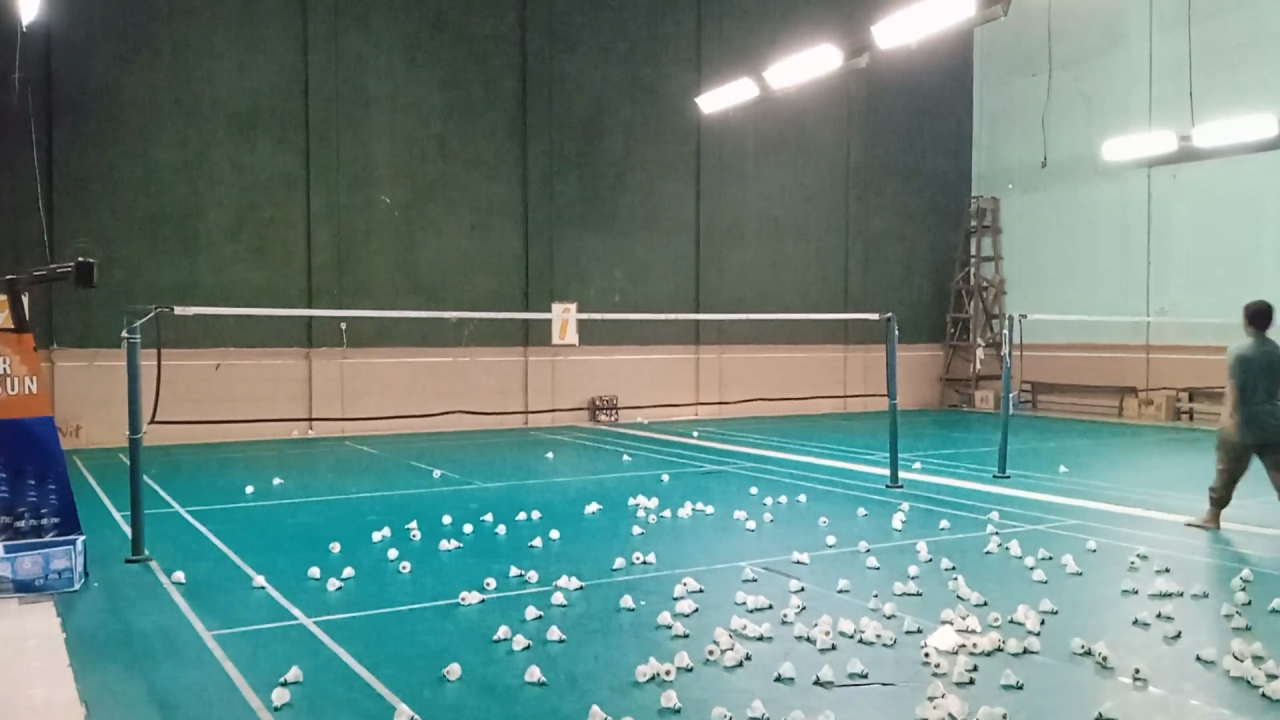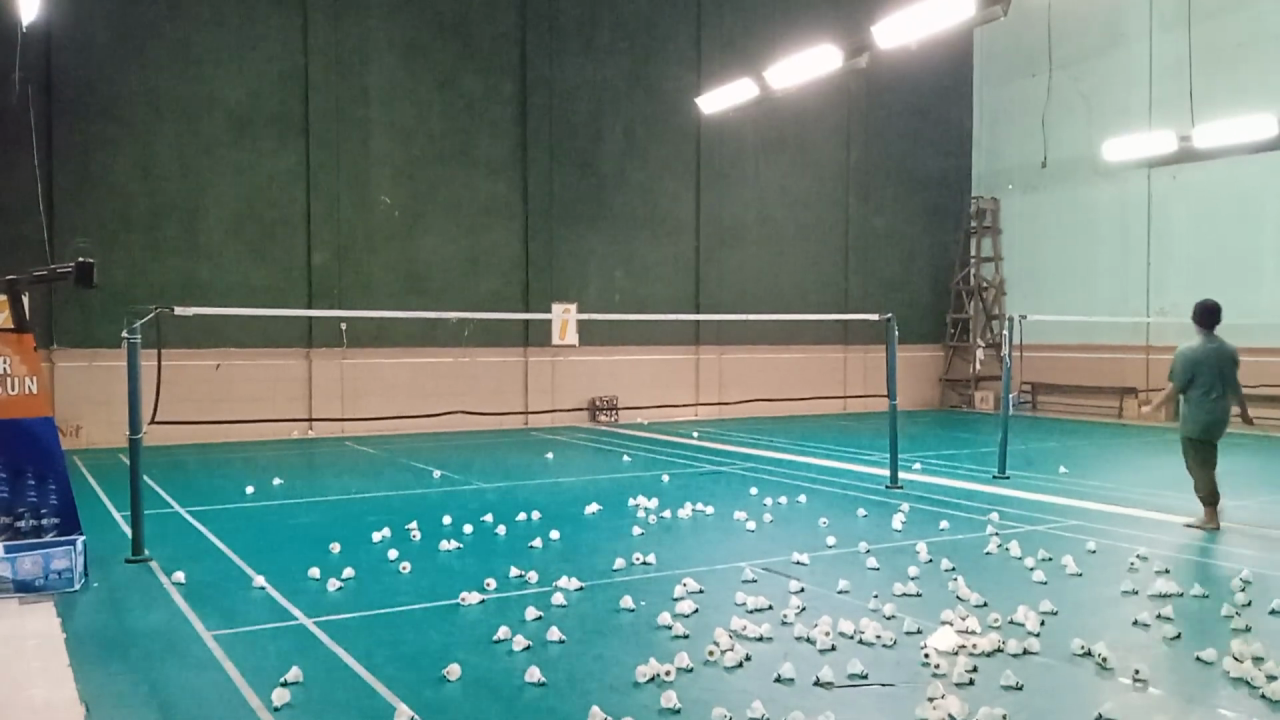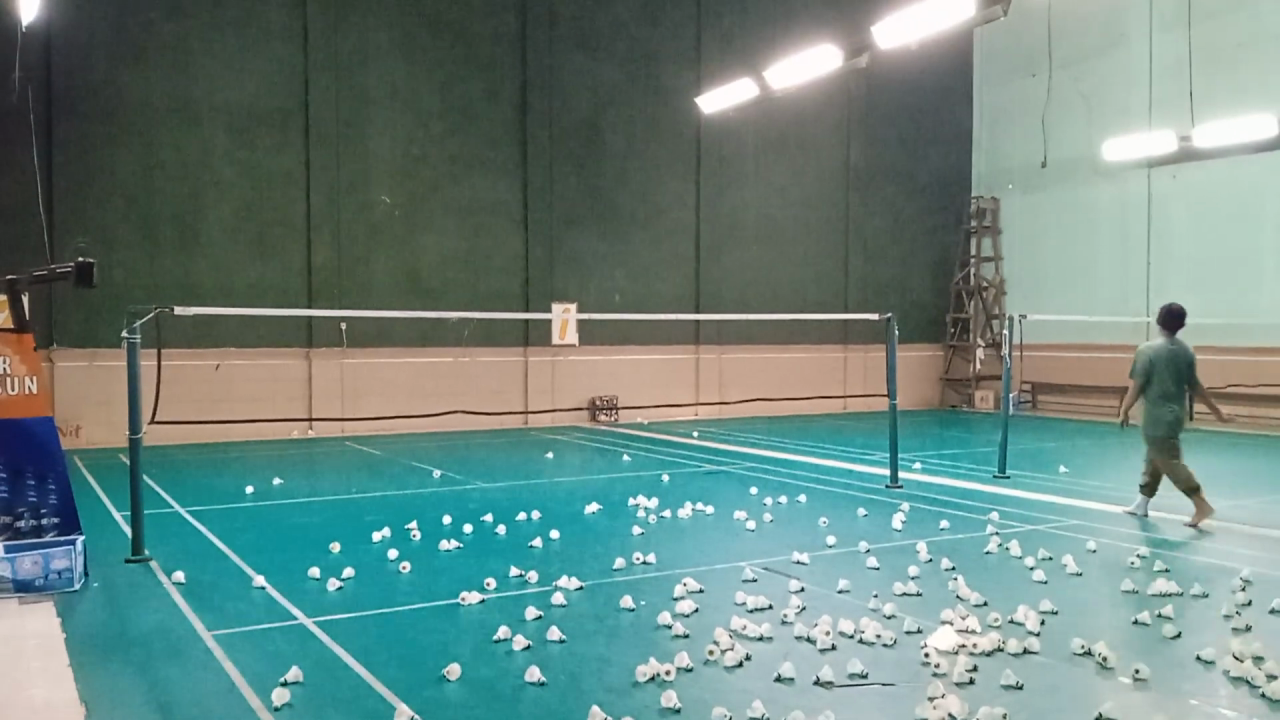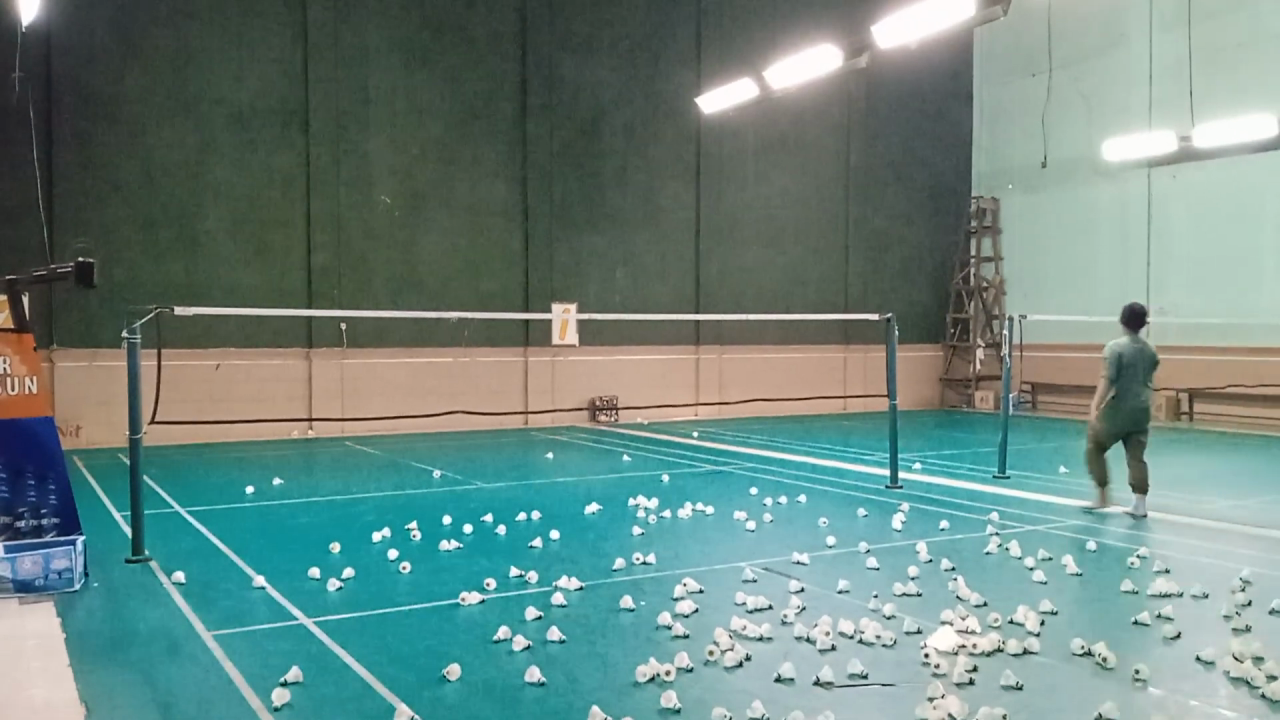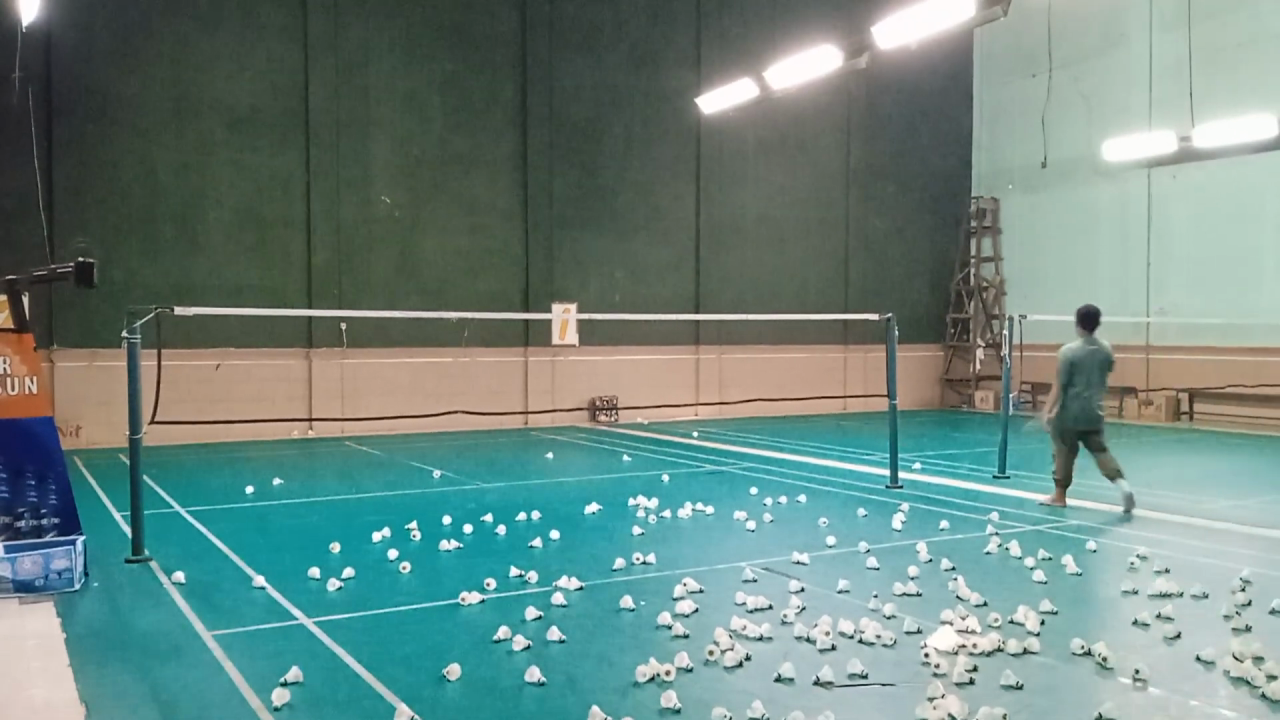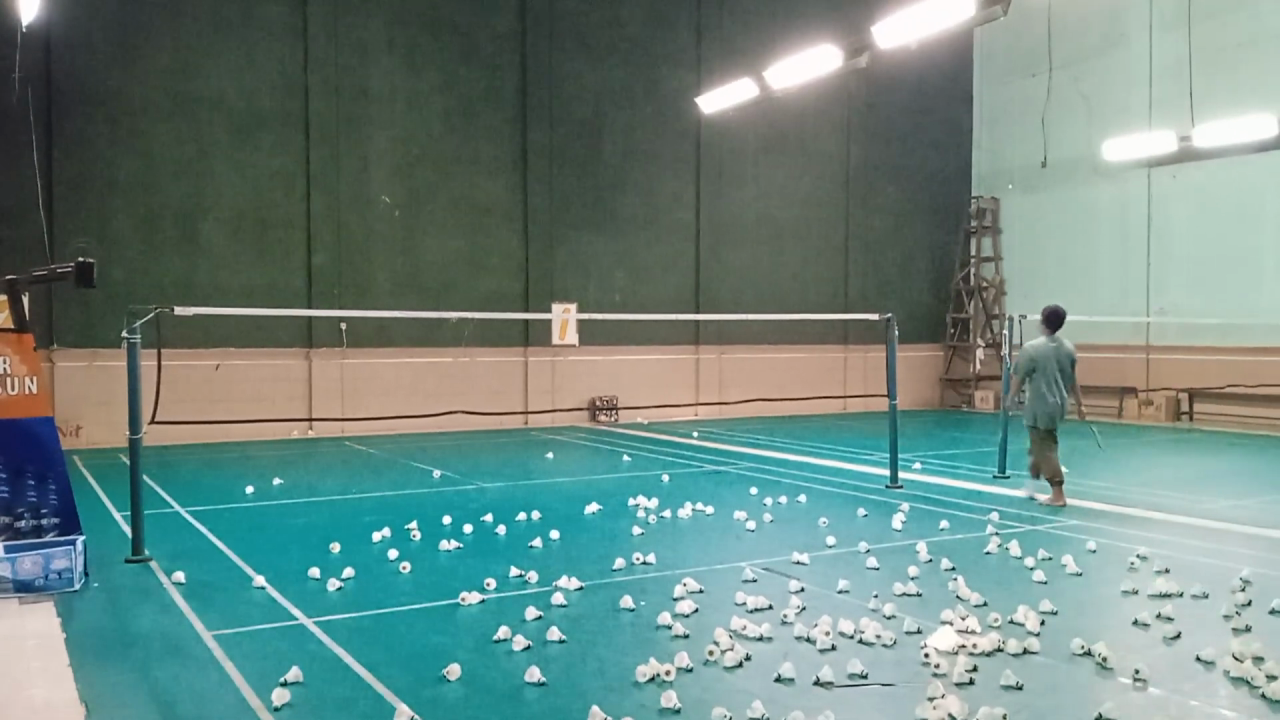
dt=0.3s
person 1, frame 1
left shoulder: (1240, 353)
left elbow: (1233, 387)
left wrist: (1228, 417)
left hip: (1243, 423)
left knee: (1228, 471)
left ankle: (1213, 517)
person 1, frame 2
left shoulder: (1187, 352)
right shoulder: (1229, 350)
left elbow: (1175, 388)
right elbow: (1234, 384)
left wrist: (1152, 407)
right wrist: (1243, 410)
left hip: (1196, 420)
right hip: (1219, 417)
left knee: (1200, 466)
right knee: (1206, 462)
left ankle: (1210, 516)
right ankle: (1211, 507)
person 1, frame 3
left shoulder: (1146, 350)
right shoulder: (1186, 351)
left elbow: (1137, 386)
right elbow: (1194, 385)
left wrist: (1124, 410)
right wrist: (1215, 409)
left hip: (1157, 418)
right hip: (1175, 416)
left knee: (1171, 464)
right knee: (1154, 460)
left ankle: (1201, 505)
right ankle: (1141, 505)
person 1, frame 4
left shoulder: (1115, 348)
right shoulder: (1150, 350)
left elbow: (1106, 381)
left wrist: (1094, 408)
left hip: (1116, 413)
right hip: (1141, 413)
left knee: (1094, 449)
right knee: (1136, 458)
left ankle: (1102, 495)
right ankle: (1139, 503)
person 1, frame 5
left shoulder: (1069, 351)
right shoulder: (1106, 349)
left elbow: (1059, 386)
left wrist: (1049, 411)
left hip: (1070, 413)
right hip: (1094, 411)
left knee: (1064, 454)
right knee: (1100, 452)
left ankle: (1060, 495)
right ankle: (1123, 486)
person 1, frame 6
left shoulder: (1031, 348)
right shoulder: (1068, 348)
left elbow: (1019, 379)
right elbow: (1072, 380)
left wrist: (1010, 398)
right wrist: (1079, 404)
left hip: (1040, 409)
right hip: (1059, 405)
left knee: (1045, 450)
right knee: (1039, 448)
left ankle: (1058, 494)
right ankle: (1033, 485)
